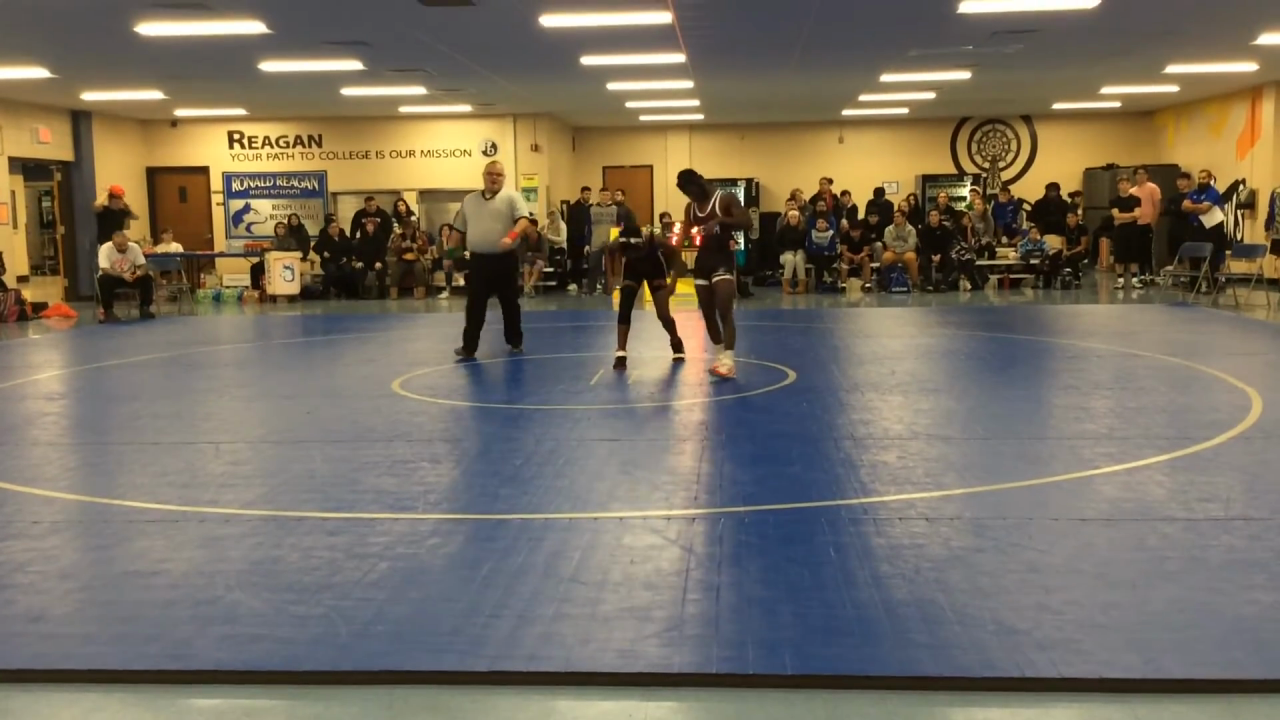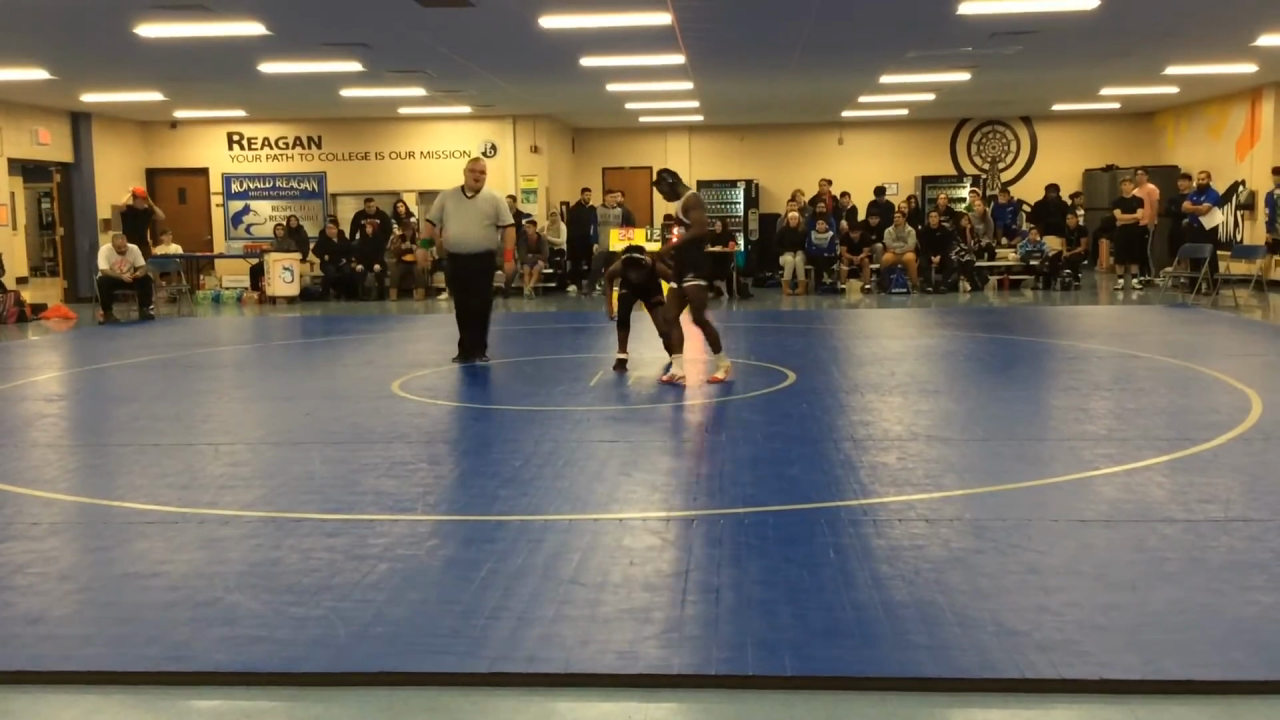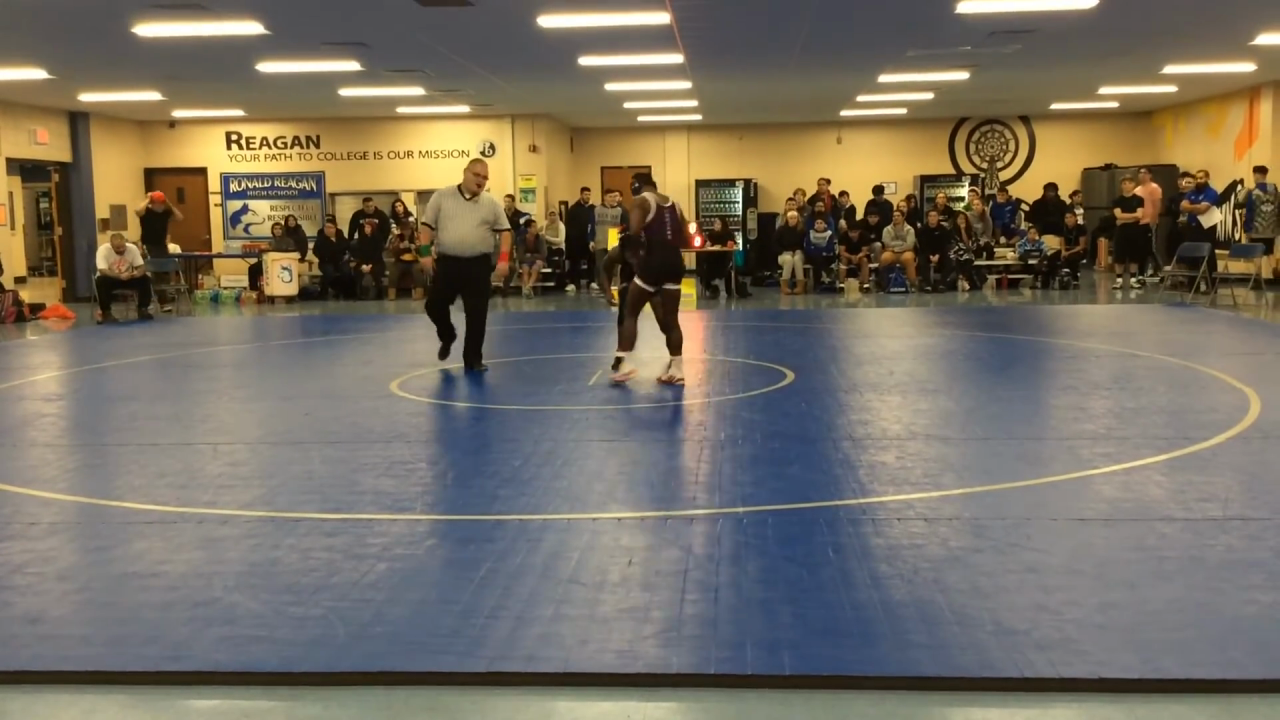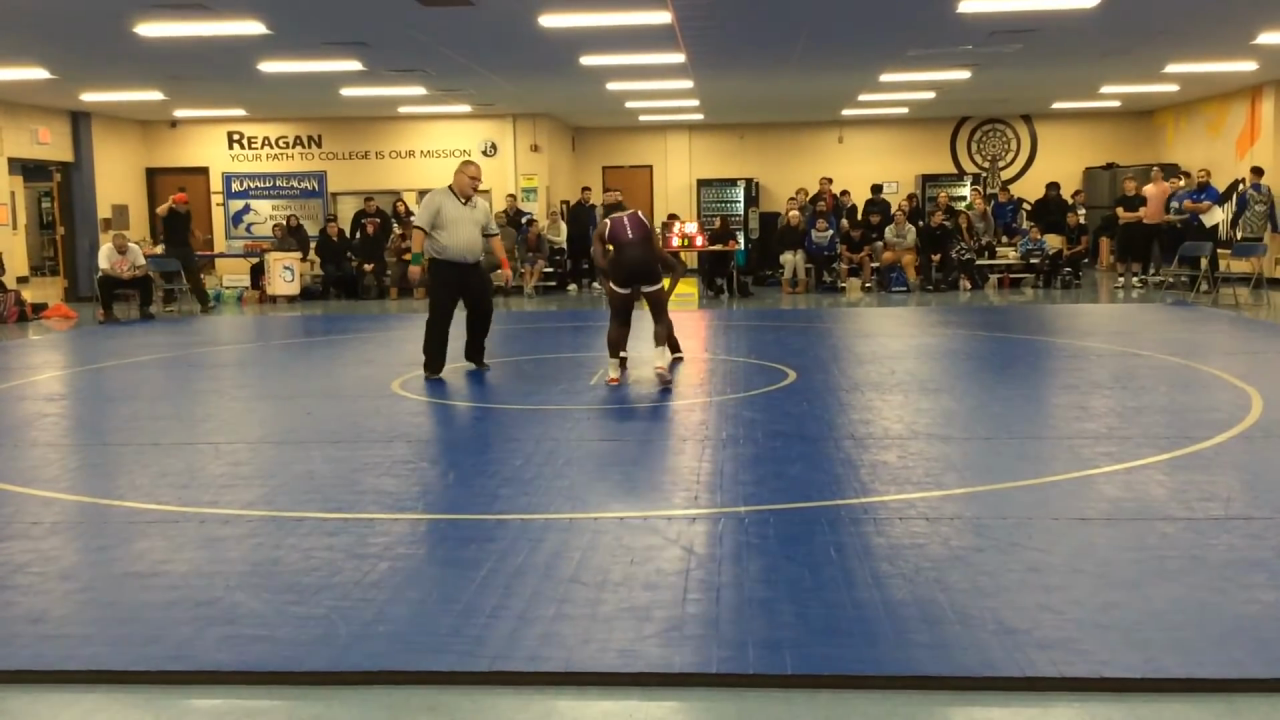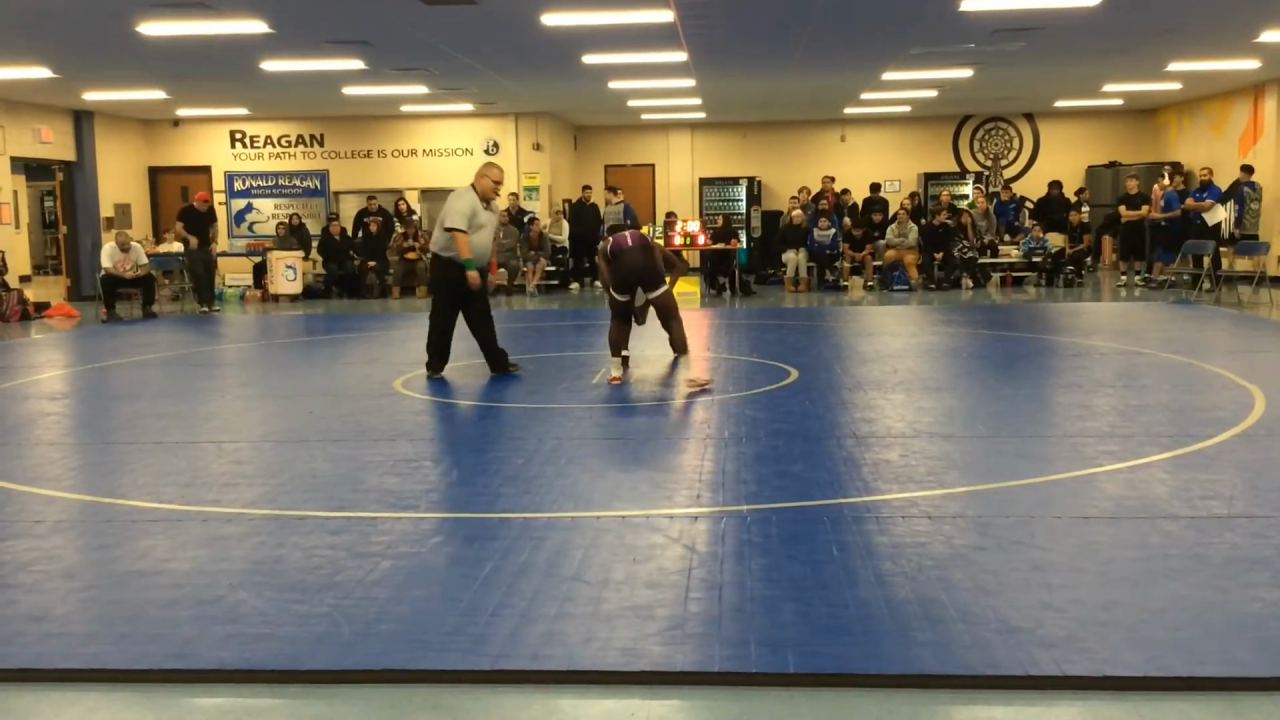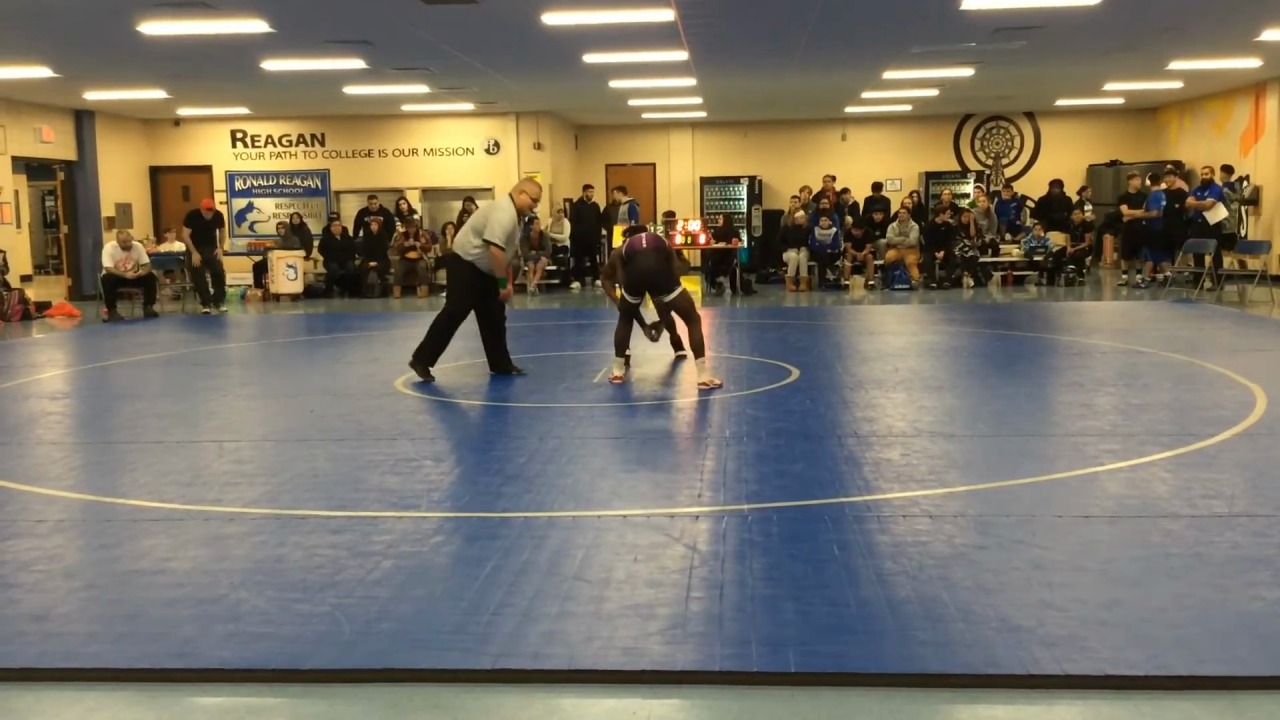
dt=0.4s
person 1, frame 1
left shoulder: (512, 197)
right shoulder: (469, 200)
left elbow: (523, 220)
right elbow: (458, 229)
left wrist: (511, 237)
left hip: (504, 259)
right hip: (478, 260)
left knee: (509, 302)
right knee: (475, 304)
left ankle: (515, 341)
right ankle: (468, 347)
person 1, frame 2
left shoulder: (494, 200)
right shoulder: (446, 197)
left elbow: (508, 228)
right elbow: (431, 222)
left wrist: (509, 257)
left hip: (482, 260)
right hip: (455, 260)
left knee: (481, 304)
right knee: (462, 307)
left ankle: (478, 348)
right ankle: (466, 350)
person 1, frame 3
left shoulder: (491, 203)
right shoulder: (442, 197)
left elbow: (505, 231)
right elbow: (428, 225)
left wrist: (503, 258)
right wrist: (426, 252)
left hip: (478, 265)
right hip: (447, 263)
left knee: (476, 313)
right knee: (435, 304)
left ankle: (473, 359)
right ankle: (447, 337)
person 1, frame 4
left shoulder: (482, 206)
right shoulder: (436, 199)
left elbow: (492, 236)
right elbow: (420, 230)
left wrist: (504, 264)
right wrist: (416, 261)
left hip: (473, 268)
right hip: (444, 268)
left knee: (483, 311)
right knee: (439, 318)
left ankle: (475, 355)
right ankle: (433, 366)
person 1, frame 5
left shoulder: (491, 205)
right shoulder: (463, 199)
left elbow: (489, 240)
right elbow: (459, 233)
left wrist: (490, 269)
right wrist: (470, 267)
left hip: (474, 269)
right hip: (447, 266)
left knee: (482, 317)
right knee: (443, 318)
left ankle: (499, 363)
right ankle: (435, 366)
person 1, frame 6
left shoulder: (515, 214)
right shoulder: (504, 212)
left elbow: (507, 252)
right elbow: (496, 250)
left wrist: (507, 281)
right wrist: (504, 284)
left hip: (484, 271)
right hip: (466, 267)
left knee: (494, 318)
right knee: (453, 314)
left ankle: (501, 365)
right ankle: (421, 360)
person 2, frame 1
left shoulder: (725, 199)
right shoulder: (691, 207)
left elbow: (747, 222)
right elbow: (688, 232)
left wrist: (721, 221)
left hip: (722, 260)
right hip: (702, 260)
left knee: (724, 311)
right knee: (708, 314)
left ankle: (728, 362)
right ankle: (720, 355)
person 2, frame 2
left shoulder: (691, 199)
right shoulder: (684, 202)
left elbow: (699, 230)
left wrist: (672, 246)
right wrist: (675, 249)
left hip: (693, 265)
right hip: (684, 264)
left knee: (699, 318)
right knee: (670, 317)
left ankle: (723, 364)
right ankle: (677, 369)
person 2, frame 3
left shoulder: (638, 201)
right shoulder: (672, 203)
left elbow: (636, 231)
right elbow: (685, 239)
left wrist: (639, 248)
left hip: (653, 262)
right hip: (674, 262)
left knee: (630, 314)
right knee: (670, 320)
left ankle: (624, 367)
right ankle: (676, 371)
person 2, frame 4
left shoulder: (602, 226)
right shoulder: (641, 216)
left elbow: (600, 262)
right elbow: (656, 249)
left hip: (623, 261)
right hip: (647, 258)
left knee: (618, 319)
right knee: (660, 317)
left ankle: (614, 372)
right ankle: (661, 362)
person 2, frame 5
left shoulder: (606, 245)
right shoulder: (643, 237)
left elbow: (608, 280)
right elbow: (660, 269)
left wrist: (632, 308)
right wrist: (647, 300)
left hip: (622, 269)
right hip: (647, 266)
left knee: (619, 321)
right knee: (673, 319)
left ankle: (616, 372)
person 2, frame 6
left shoulder: (621, 250)
right shoulder: (663, 242)
left elbow: (625, 286)
right elbow: (673, 277)
left wrist: (643, 324)
right wrist: (663, 320)
left hip: (635, 272)
right hip: (660, 270)
left knee: (625, 319)
right knee: (693, 320)
left ankle: (617, 372)
right ankle: (704, 377)
